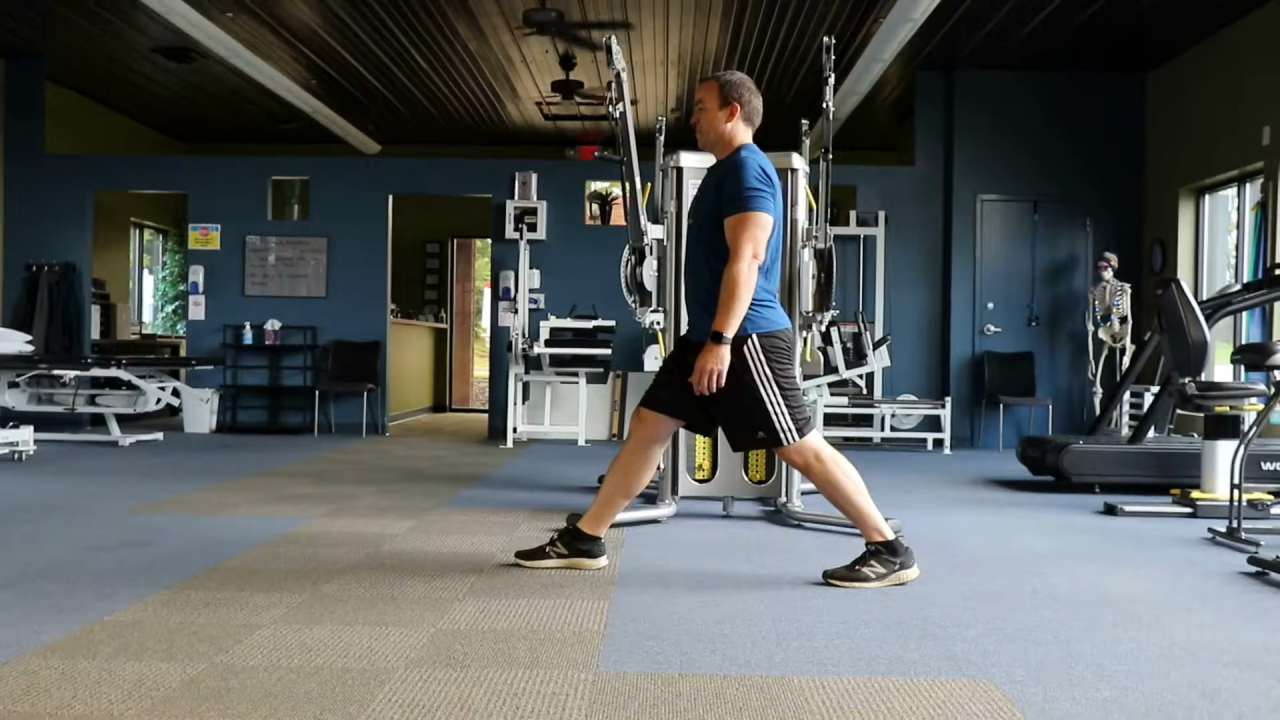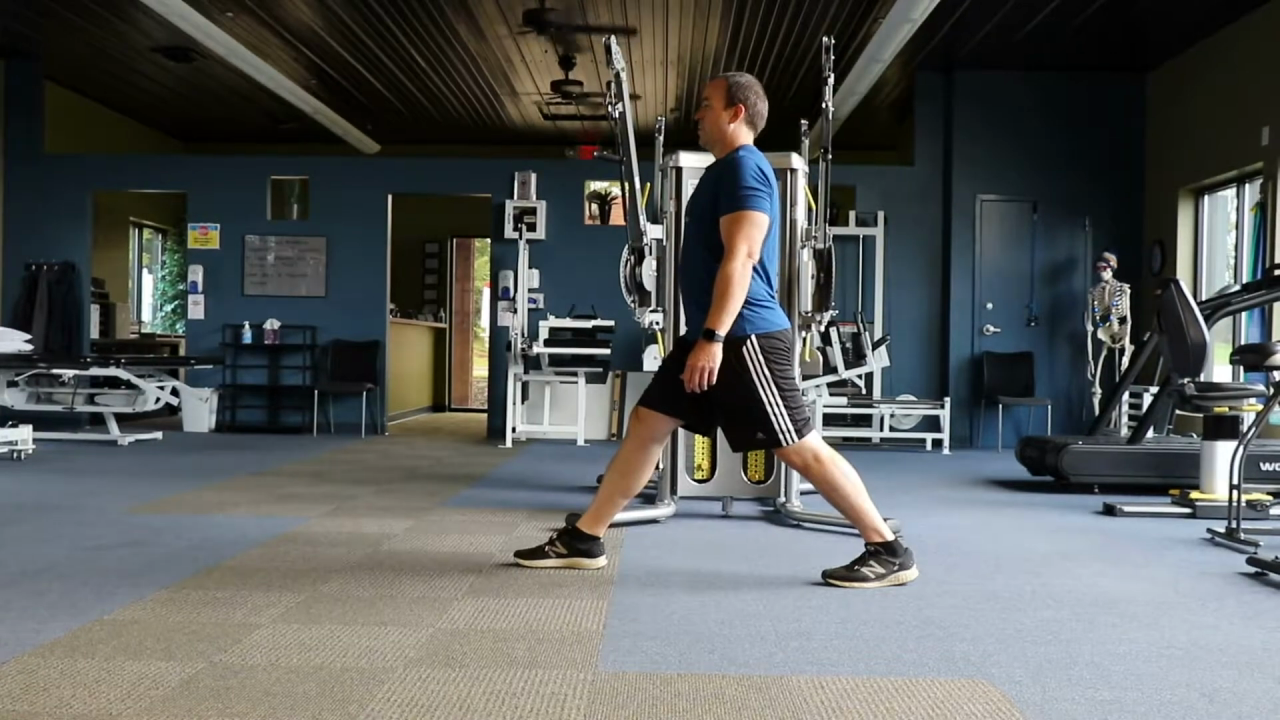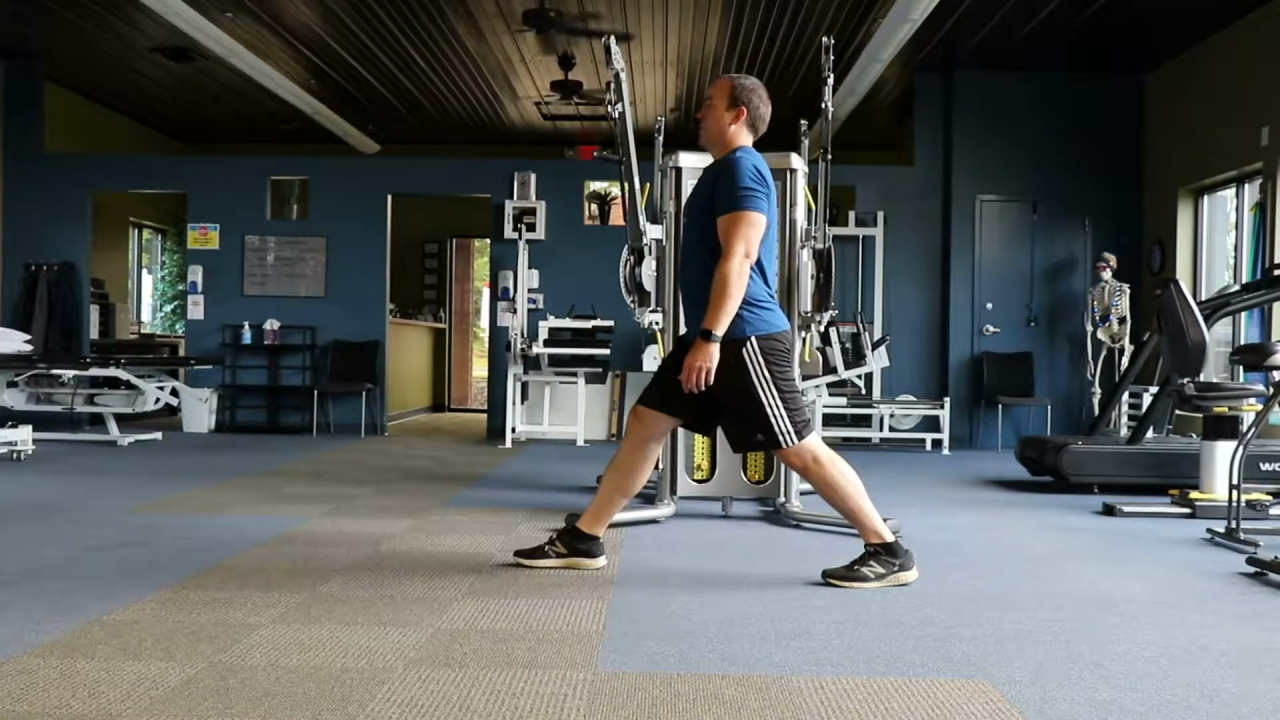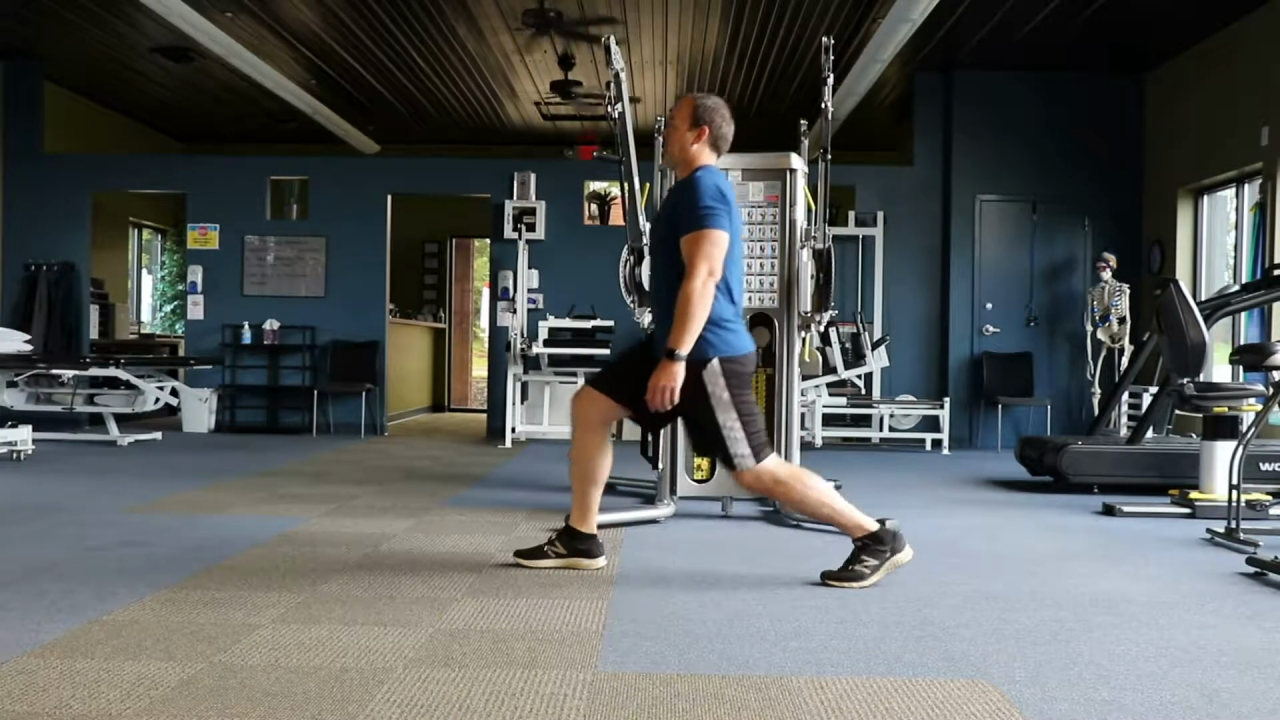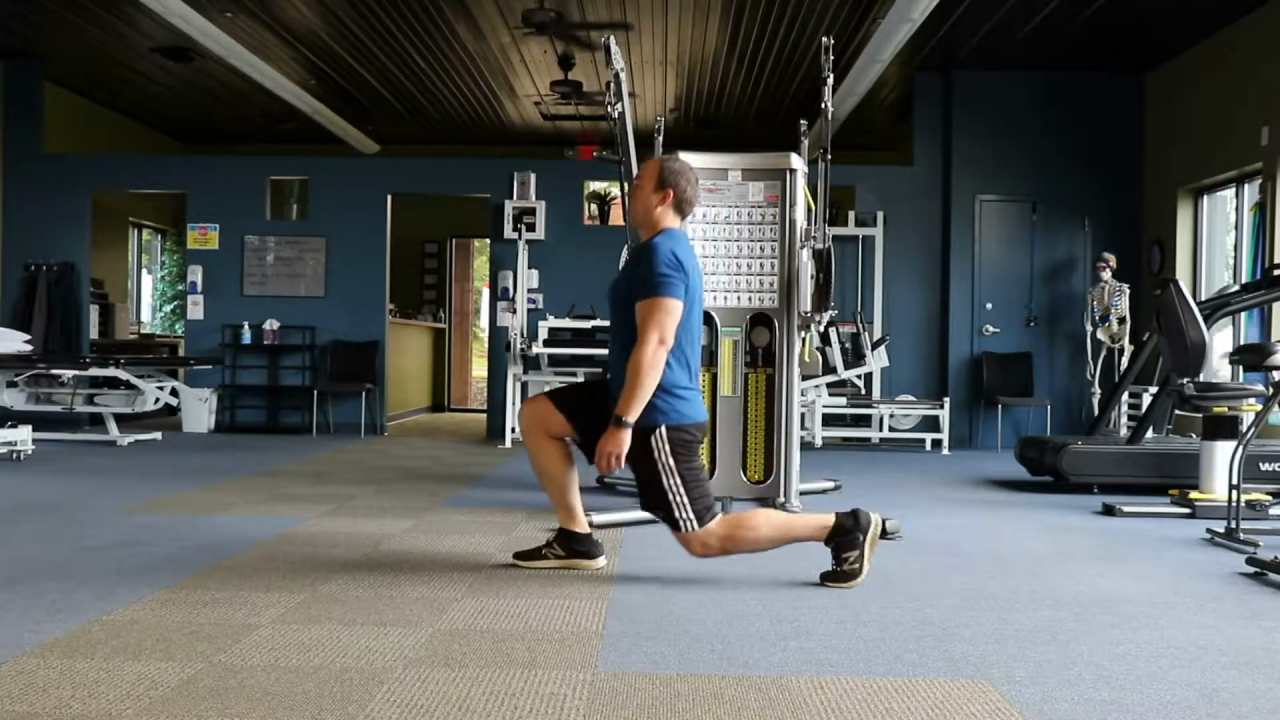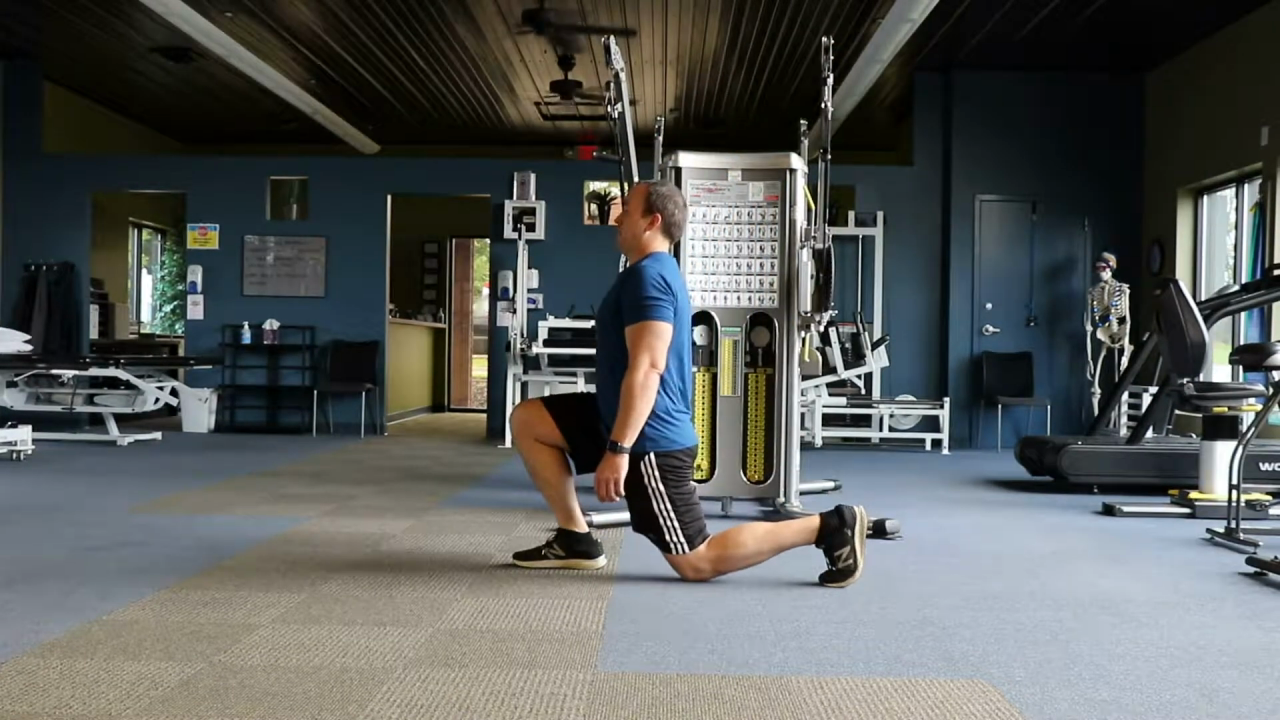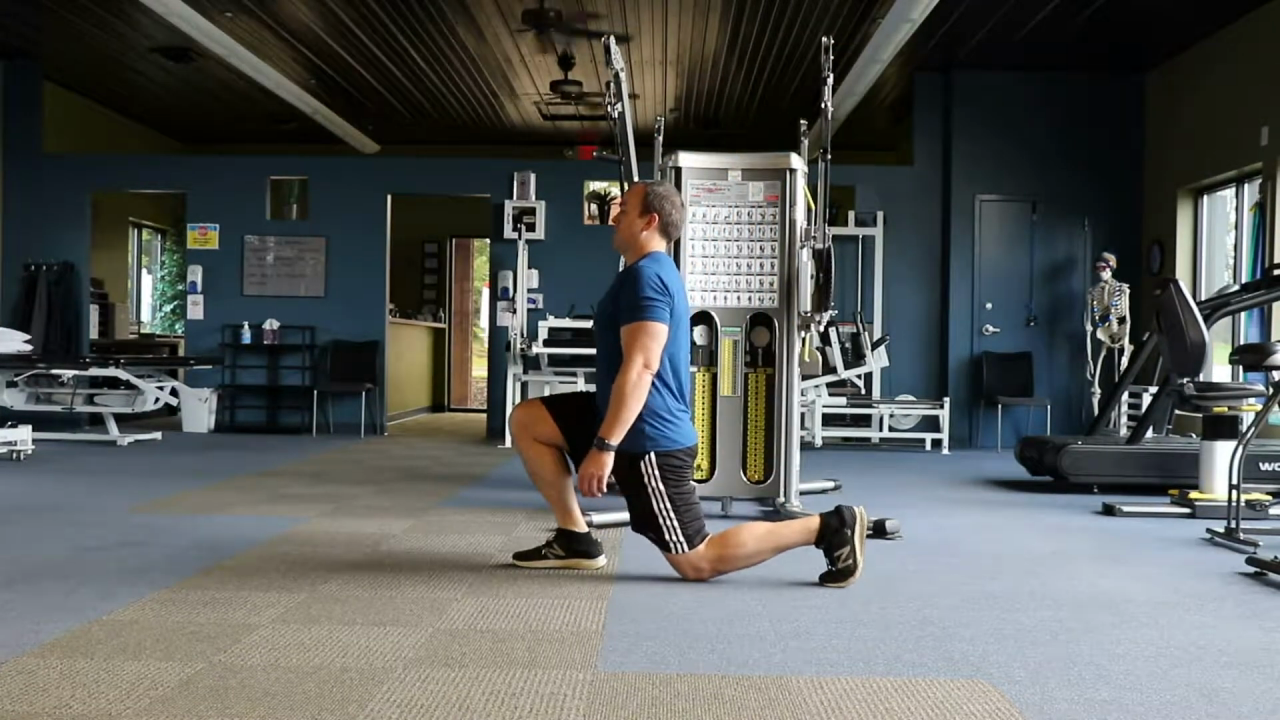
dt=0.5s
person 1, frame 1
left shoulder: (746, 167)
right shoulder: (727, 171)
left elbow: (747, 259)
left wrist: (721, 341)
left hip: (745, 338)
right hip: (710, 334)
left knee: (799, 447)
right knee: (647, 426)
left ankle: (889, 550)
right ankle: (583, 541)
person 1, frame 2
left shoulder: (743, 167)
right shoulder: (727, 170)
left elbow: (741, 258)
left wrist: (713, 338)
left hip: (743, 336)
right hip: (712, 334)
left knee: (799, 447)
right knee: (646, 425)
left ankle: (889, 550)
right ankle: (582, 538)
person 1, frame 3
left shoulder: (741, 167)
right shoulder: (726, 171)
left elbow: (739, 257)
left wrist: (710, 338)
left hip: (744, 337)
right hip: (715, 335)
left knee: (799, 449)
right knee: (644, 424)
left ankle: (888, 551)
right ankle: (582, 540)
person 1, frame 4
left shoulder: (703, 186)
right shoulder: (693, 188)
left elbow: (702, 276)
left wrist: (675, 357)
left hip: (710, 354)
right hip: (685, 347)
left knee: (757, 471)
right knee: (589, 407)
left ankle: (877, 538)
right ankle: (580, 538)
person 1, frame 5
left shoulder: (660, 251)
right shoulder: (664, 249)
left elbow: (656, 343)
left wrist: (621, 423)
left hip: (661, 414)
right hip: (645, 403)
left knee: (706, 538)
right knee: (536, 416)
left ankle: (843, 527)
right ankle: (577, 540)
person 1, frame 6
left shoulder: (647, 275)
right shoulder: (657, 273)
left elbow: (647, 368)
left wrist: (618, 450)
left hip: (649, 438)
right hip: (637, 426)
left knee: (697, 563)
right knee: (527, 420)
left ankle: (831, 527)
right ankle: (576, 540)
person 1, frame 7
left shoulder: (645, 275)
right shoulder: (654, 272)
left elbow: (640, 369)
left wrist: (603, 446)
left hip: (648, 436)
right hip: (634, 424)
left knee: (697, 562)
right knee: (526, 420)
left ankle: (832, 526)
right ankle: (576, 540)
